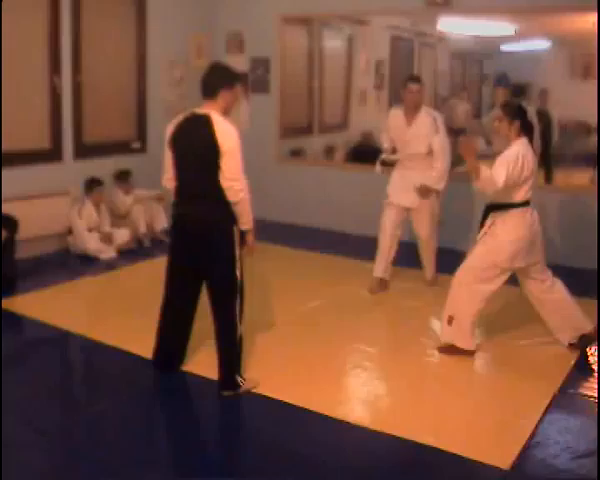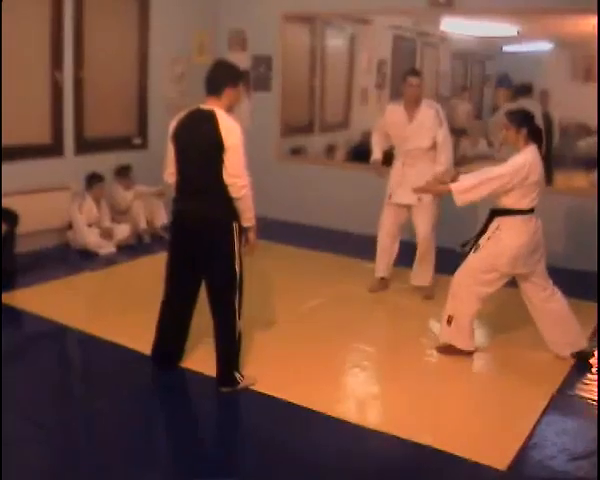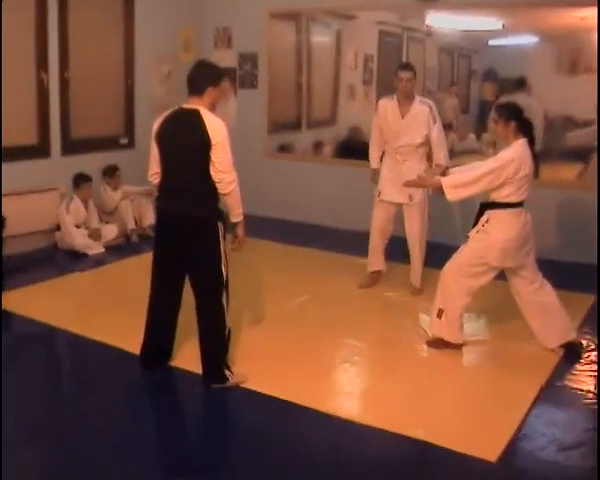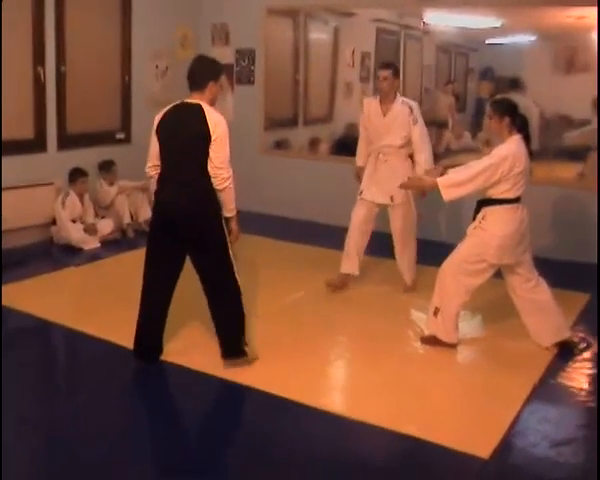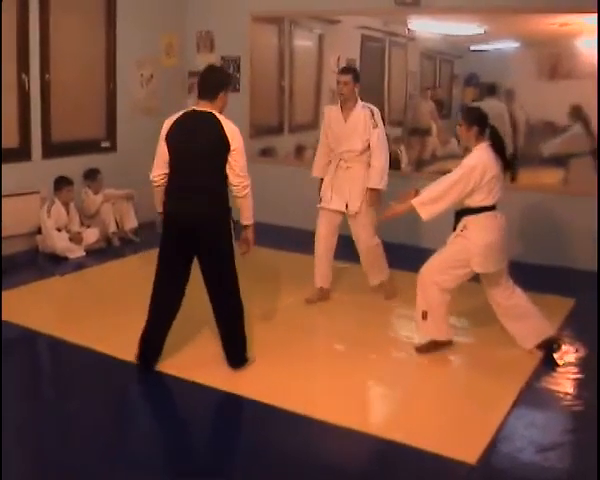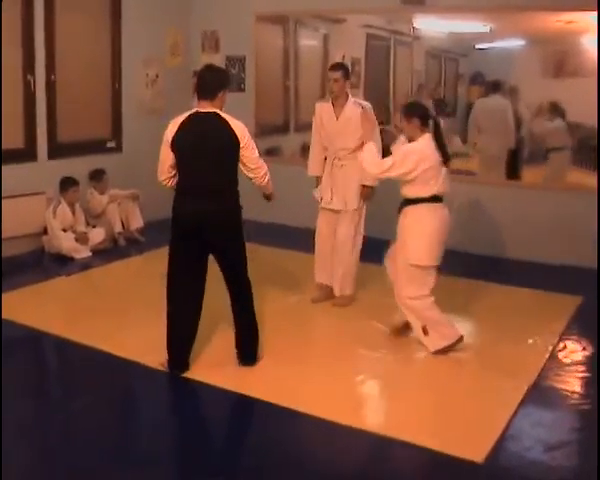
dt=0.3s
person 1, frame 1
left shoulder: (177, 127)
right shoulder: (224, 129)
left elbow: (169, 179)
right elbow: (235, 186)
right wrist: (247, 226)
left hip: (184, 219)
right hip: (217, 223)
left knee: (179, 292)
right knee: (226, 299)
left ankle: (166, 359)
right ankle: (230, 378)
person 1, frame 2
left shoulder: (180, 122)
right shoulder: (228, 126)
left elbow: (171, 174)
right elbow: (238, 183)
right wrist: (249, 223)
left hip: (184, 214)
right hip: (217, 219)
left knee: (179, 288)
right knee: (225, 295)
left ankle: (165, 355)
right ankle: (228, 374)
person 1, frame 3
left shoulder: (163, 123)
right shoulder: (213, 125)
left elbow: (155, 174)
right elbow: (225, 179)
right wrist: (238, 219)
left hip: (168, 213)
right hip: (201, 216)
left knee: (165, 286)
right knee: (212, 292)
left ankle: (154, 354)
right ankle: (216, 370)
person 1, frame 4
left shoulder: (164, 117)
right shoulder: (214, 120)
left elbow: (153, 168)
right elbow: (220, 175)
right wrist: (231, 215)
left hip: (166, 206)
right hip: (200, 209)
left knee: (157, 278)
right knee: (222, 279)
left ankle: (146, 347)
right ankle: (234, 348)
person 1, frame 5
left shoulder: (172, 125)
right shoulder: (228, 130)
left elbow: (159, 174)
right elbow: (240, 183)
left wrist: (163, 208)
right wrist: (248, 223)
left hip: (176, 213)
right hip: (212, 216)
left knee: (167, 284)
right knee: (224, 287)
left ankle: (148, 353)
right ankle: (236, 355)
person 1, frame 6
left shoulder: (176, 127)
right shoulder: (234, 128)
left elbow: (165, 176)
right elbow: (259, 172)
right wrist: (268, 191)
left hip: (186, 214)
right hip: (224, 214)
left knee: (183, 287)
right knee: (238, 282)
left ankle: (178, 359)
right ankle: (248, 352)
person 2, frame 1
left shoulder: (515, 154)
right shoulder: (523, 149)
left elbow: (494, 186)
right elbow: (501, 180)
left wrist: (473, 163)
right wrist: (477, 167)
left hip: (508, 226)
right hip: (523, 222)
left knee: (467, 279)
right knee: (540, 280)
left ankle: (459, 340)
right ankle: (578, 331)
person 2, frame 2
left shoulder: (523, 163)
right shoulder: (530, 157)
left elbow: (486, 181)
right elbow: (491, 176)
left wrist: (442, 188)
right wrist: (455, 181)
left hip: (509, 233)
right hip: (527, 230)
left knee: (466, 282)
right knee: (541, 290)
left ankle: (458, 342)
right ankle: (572, 344)
person 2, frame 3
left shoulder: (512, 156)
right shoulder: (521, 151)
left elbow: (477, 178)
right elbow: (482, 168)
left wrist: (433, 182)
right wrist: (444, 173)
left hip: (499, 226)
right hip: (516, 223)
left knee: (455, 274)
right knee: (530, 282)
left ankle: (448, 334)
right ankle: (562, 335)
person 2, frame 4
left shoulder: (507, 152)
right shoulder: (516, 147)
left elbow: (474, 176)
right elbow: (478, 168)
left wrist: (428, 183)
right wrist: (441, 175)
left hip: (496, 222)
right hip: (513, 219)
left knee: (453, 272)
right knee: (526, 280)
left ankle: (443, 333)
right ankle: (556, 334)
person 2, frame 5
left shoulder: (476, 161)
right shoulder: (489, 154)
left elbow: (447, 190)
right elbow: (452, 183)
left wrist: (405, 206)
right wrist: (418, 196)
left hip: (476, 230)
right hip: (490, 226)
left knee: (431, 278)
right knee: (502, 288)
left ankle: (437, 336)
right ankle: (543, 337)
person 2, frame 6
left shoulder: (416, 151)
right shoulder: (431, 146)
left elbow: (378, 168)
right elbow: (400, 161)
left wrist: (367, 140)
left hip: (420, 219)
right hip: (432, 215)
left knee: (410, 289)
right knee: (395, 263)
left ankle: (443, 337)
right ankle: (411, 319)
person 3, frame 1
left shoulder: (432, 118)
right shoulder: (394, 115)
left elbow: (442, 154)
left wrist: (434, 184)
left hip: (425, 178)
right hip: (400, 175)
left knee: (426, 232)
right knee: (388, 228)
left ankle: (430, 274)
right ankle: (381, 276)
person 3, frame 2
left shoulder: (434, 111)
right shoulder: (392, 111)
left elbow: (445, 146)
right elbow: (379, 133)
left wrist: (442, 177)
right wrist: (377, 155)
left hip: (426, 173)
right hip: (400, 173)
left knee: (424, 233)
right knee: (387, 227)
left ankle: (424, 281)
right ankle: (382, 275)
person 3, frame 3
left shoulder: (426, 108)
right shoulder: (384, 105)
left elbow: (438, 143)
right elbow: (377, 137)
right wrist: (374, 166)
left hip: (415, 170)
right hip: (390, 169)
left knee: (416, 230)
right knee: (379, 222)
left ankle: (416, 278)
right ankle: (375, 270)
person 3, frame 4
left shoulder: (409, 108)
right shoulder: (368, 105)
left elbow: (421, 144)
right wrist: (360, 164)
left hip: (399, 171)
right hip: (374, 169)
left knee: (403, 228)
right knee: (358, 221)
left ankle: (408, 276)
right ankle: (346, 273)
person 3, frame 5
left shoulder: (369, 113)
right shoulder: (329, 112)
left elbow: (380, 150)
left wrist: (375, 185)
right wrist: (320, 175)
left hip: (359, 178)
right hip: (334, 177)
left knee: (365, 236)
right knee: (324, 234)
left ankle: (383, 278)
right ankle: (322, 286)
person 3, frame 6
left shoulder: (362, 109)
right shoulder: (320, 108)
left elbow: (373, 147)
left wrist: (368, 182)
right wrist: (317, 174)
left hip: (353, 175)
right hip: (330, 175)
left knee: (347, 238)
right knee: (324, 234)
left ankle: (344, 289)
right ankle: (326, 285)
